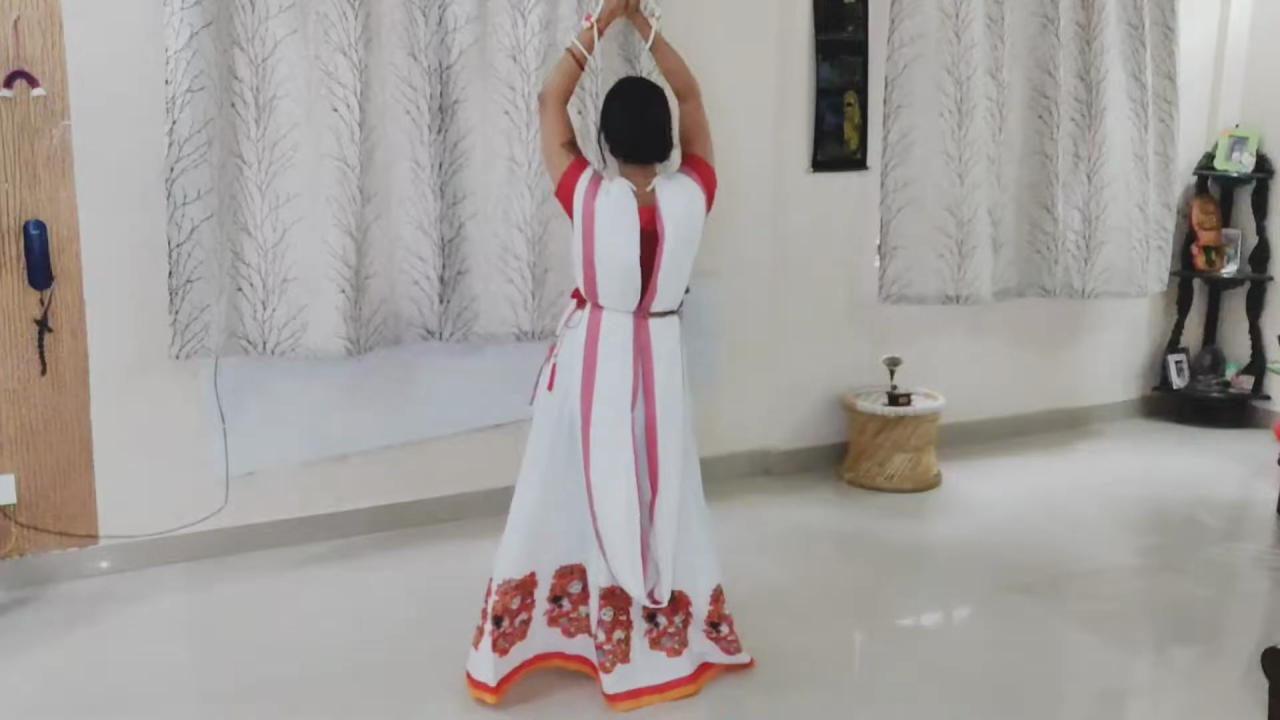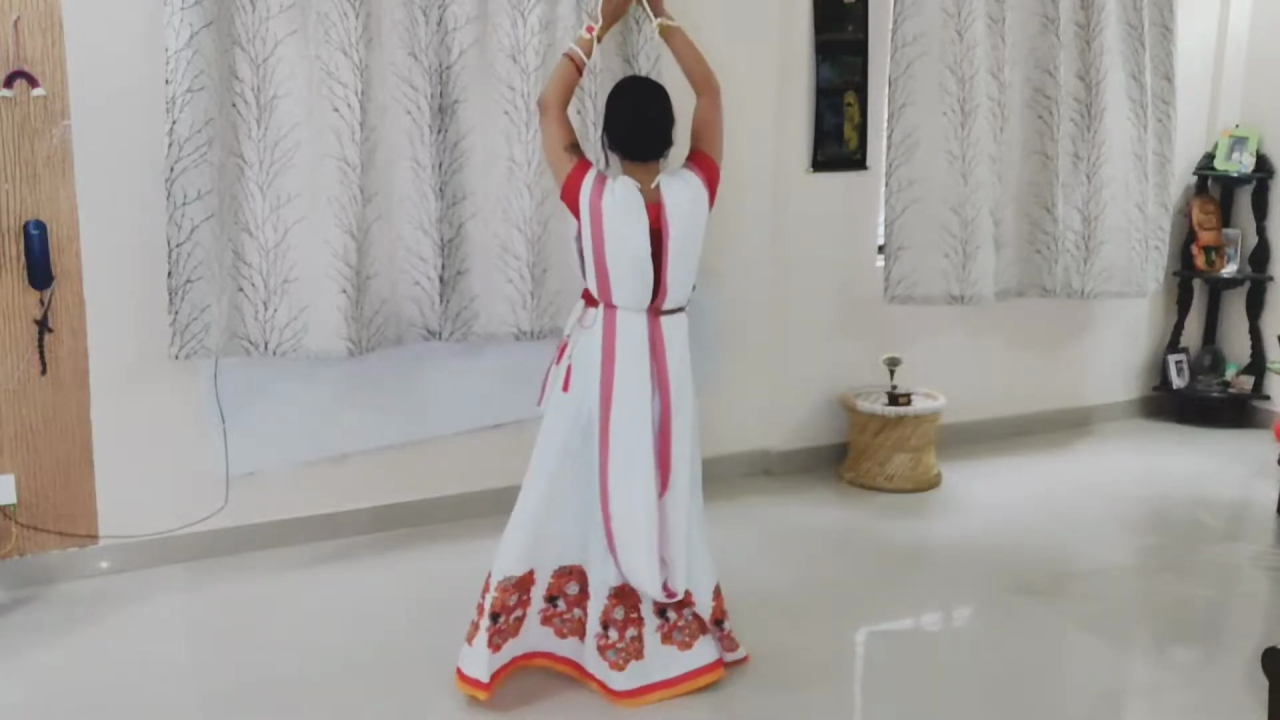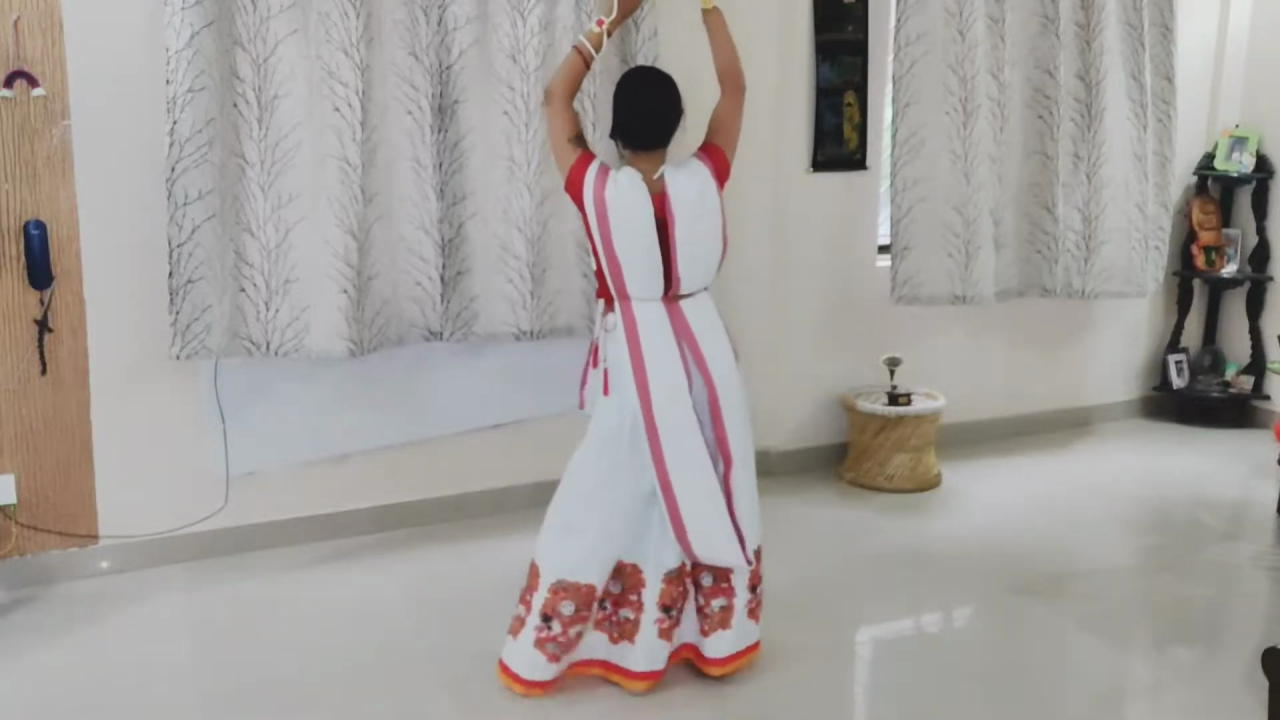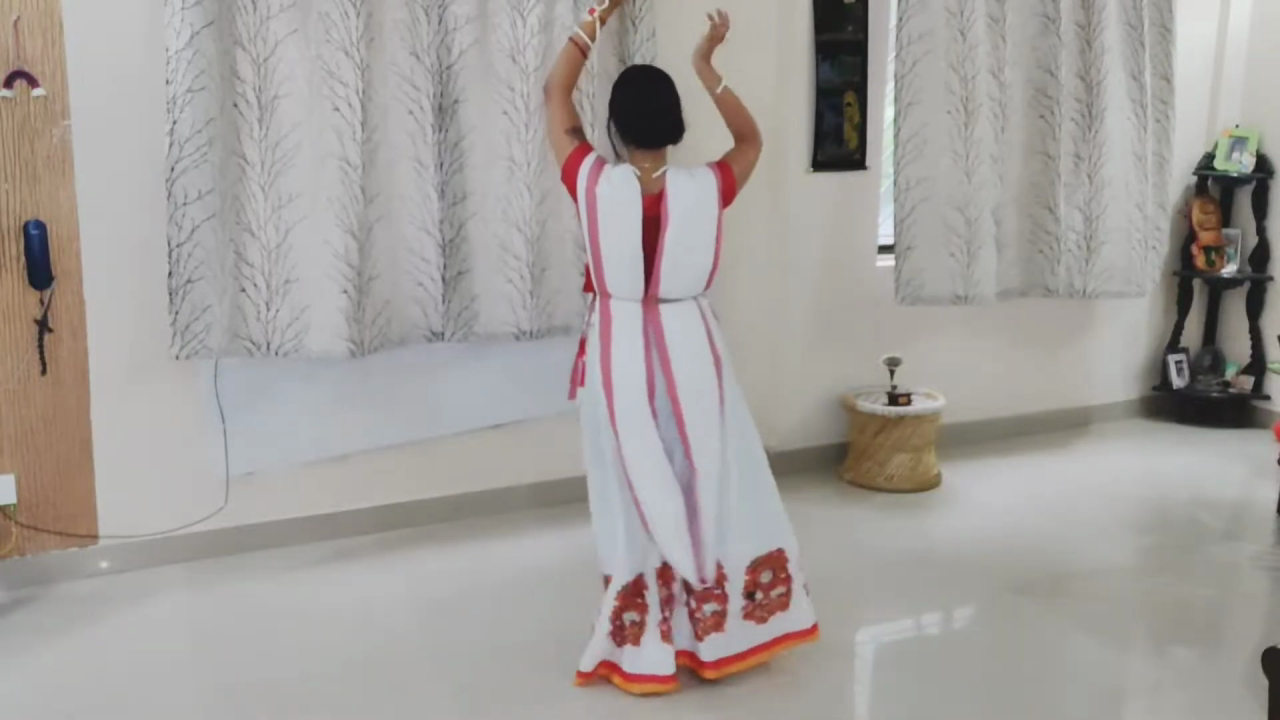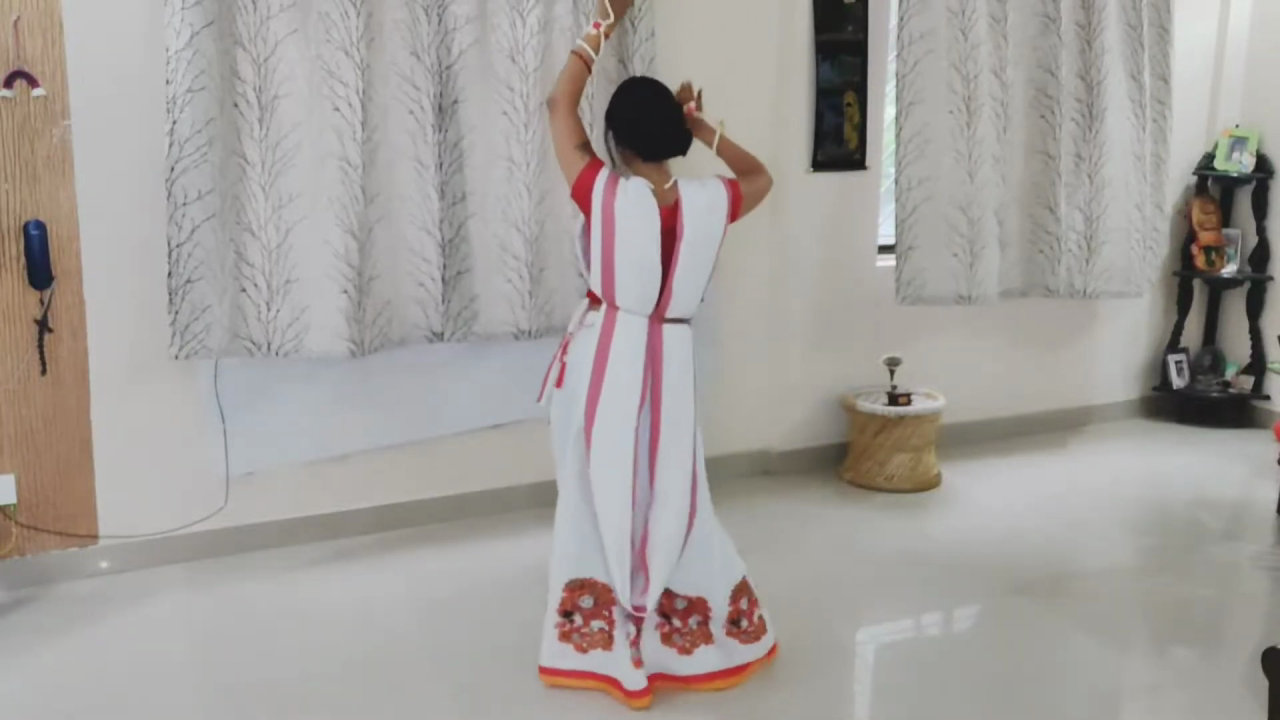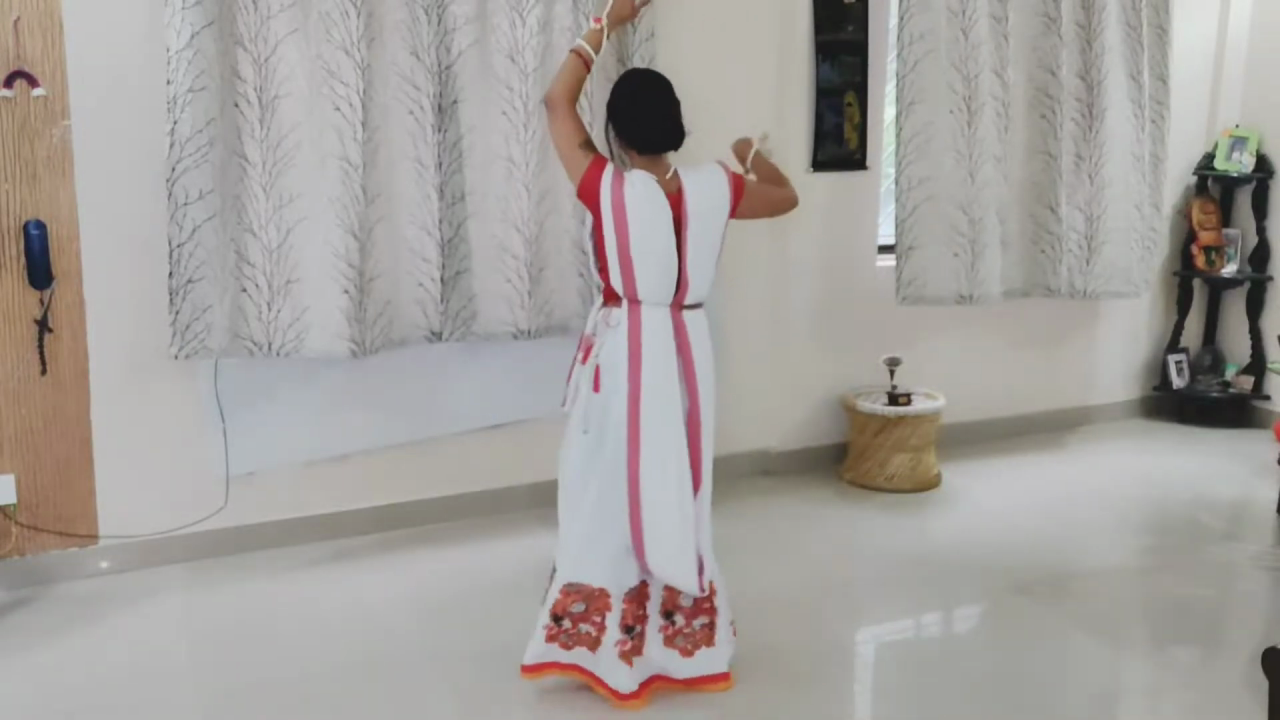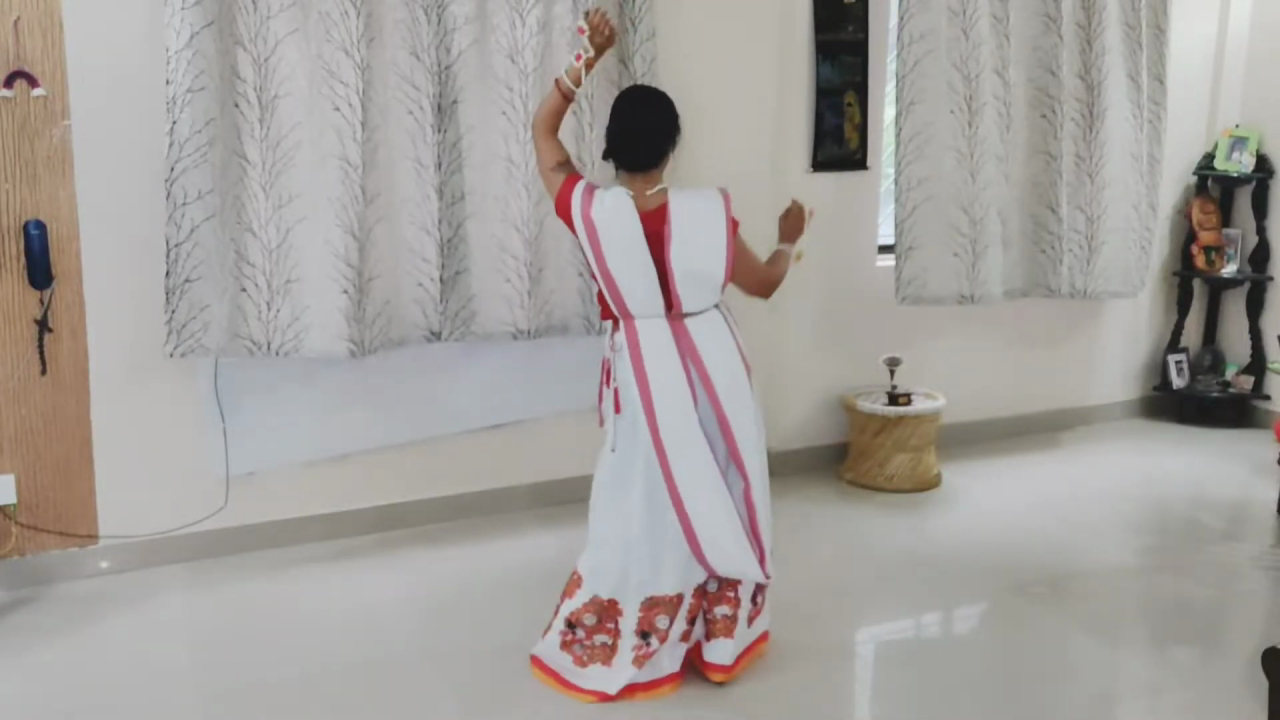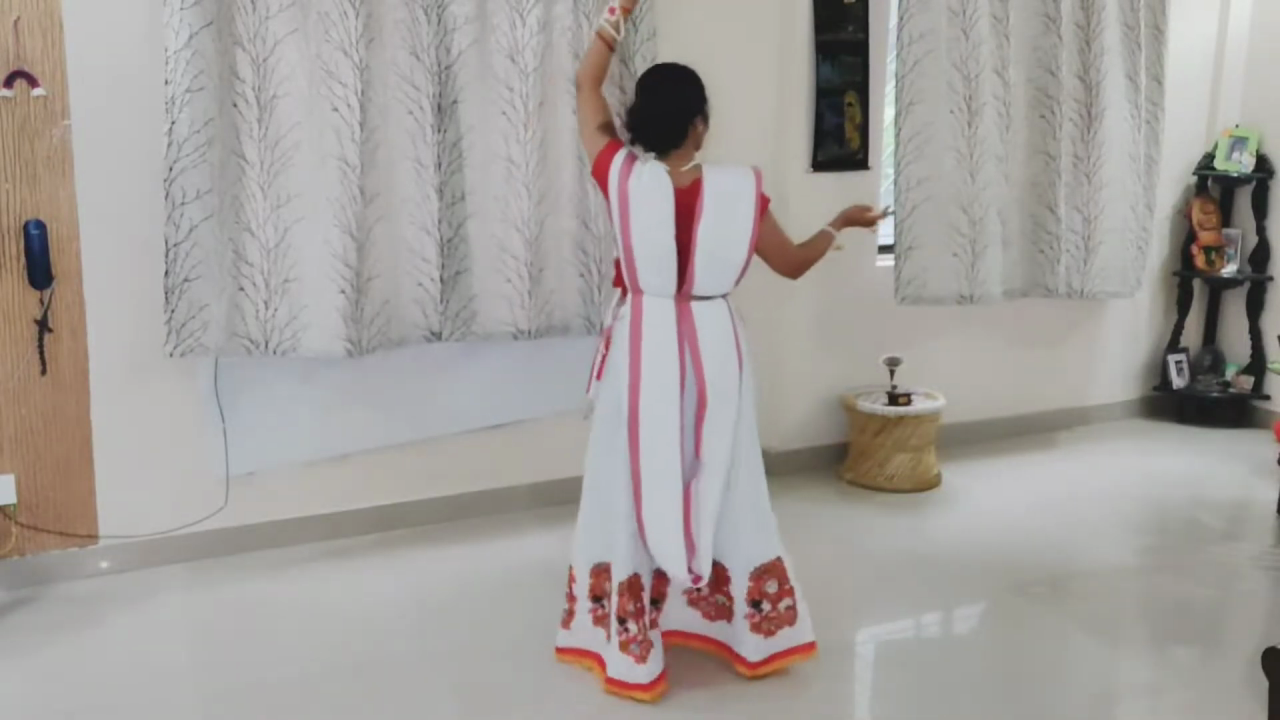
dt=0.4s
person 1, frame 1
left shoulder: (587, 196)
right shoulder: (692, 196)
left elbow: (550, 102)
right elbow: (691, 98)
left hip: (590, 360)
right hip: (657, 361)
left knee: (569, 506)
right knee: (659, 504)
left ankle: (506, 653)
right ankle: (673, 646)
person 1, frame 2
left shoulder: (593, 196)
right shoulder: (695, 192)
left elbow: (550, 105)
right elbow: (709, 92)
left hip: (600, 362)
right hip: (666, 360)
left knee: (569, 506)
right knee: (662, 504)
left ankle: (501, 650)
right ankle: (681, 644)
person 1, frame 3
left shoulder: (597, 188)
right shoulder: (702, 181)
left elbow: (556, 98)
right elbow: (735, 90)
left hip: (635, 359)
right hip: (701, 349)
left knee: (604, 503)
right knee: (708, 494)
left ankle: (568, 645)
right ankle: (717, 635)
person 1, frame 4
left shoulder: (593, 182)
right shoulder: (704, 190)
left elbow: (555, 93)
right elbow: (751, 140)
right wrist: (707, 70)
left hip: (618, 357)
right hip: (690, 352)
left knee: (634, 503)
right knee: (717, 490)
left ankle: (637, 652)
right ankle: (719, 636)
person 1, frame 5
left shoulder: (605, 195)
right shoulder: (709, 203)
left elbow: (559, 106)
right elbow: (760, 177)
right wrist: (705, 129)
left hip: (601, 364)
right hip: (666, 366)
left knee: (600, 510)
right knee: (670, 503)
left ankle: (611, 653)
right ankle: (709, 640)
person 1, frame 6
left shoulder: (610, 190)
right shoulder: (712, 188)
left elbow: (557, 102)
right elbow: (786, 198)
right wrist: (753, 159)
left hip: (622, 356)
right hip: (687, 356)
left knee: (608, 502)
right knee: (675, 501)
left ankle: (610, 653)
right ankle: (685, 648)
person 1, frame 7
left shoulder: (588, 209)
right shoulder: (706, 211)
left elbow: (542, 129)
right elbow: (764, 284)
left wrist: (590, 58)
right wrist: (788, 239)
left hip: (645, 375)
right hip: (713, 369)
left knee: (638, 516)
right knee: (719, 503)
left ankle: (606, 654)
right ankle: (720, 643)
person 1, frame 8
left shoulder: (624, 178)
right shoulder: (739, 190)
left elbow: (586, 90)
right elbow: (791, 265)
right wrist: (838, 226)
left hip: (642, 351)
right hip: (713, 351)
left knee: (631, 491)
right knee: (723, 490)
left ankle: (625, 649)
right ankle: (757, 633)
